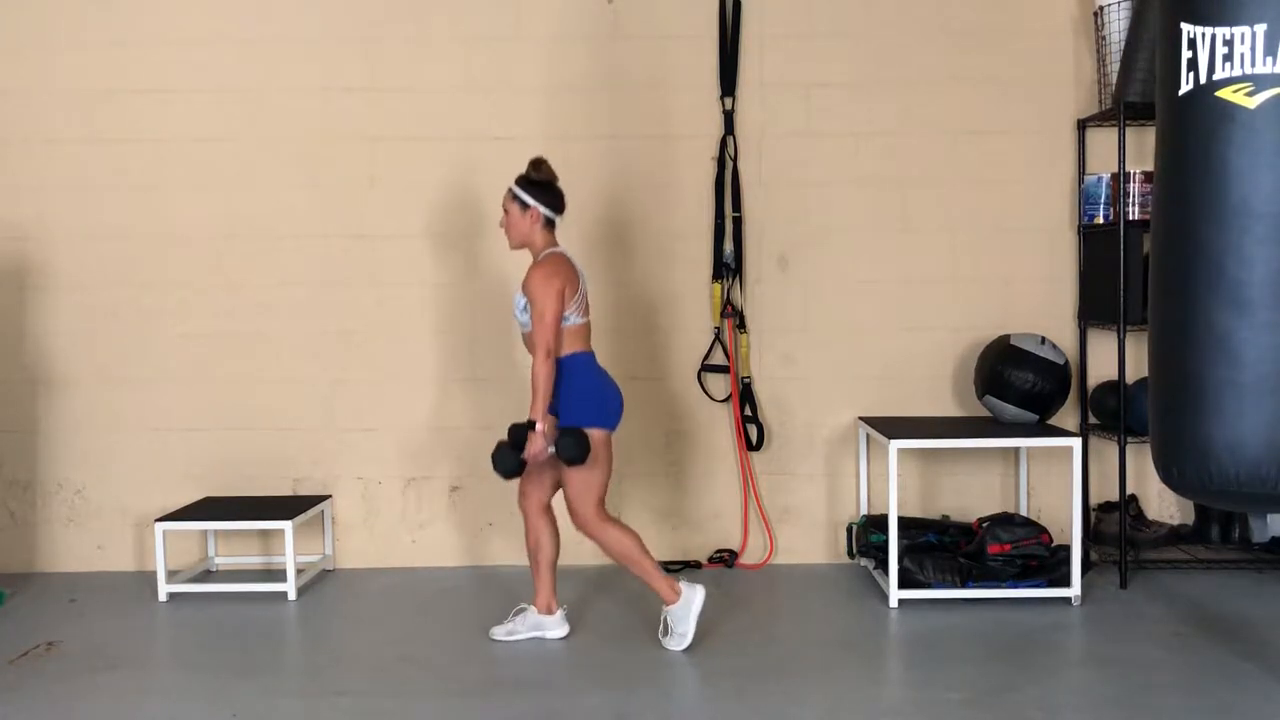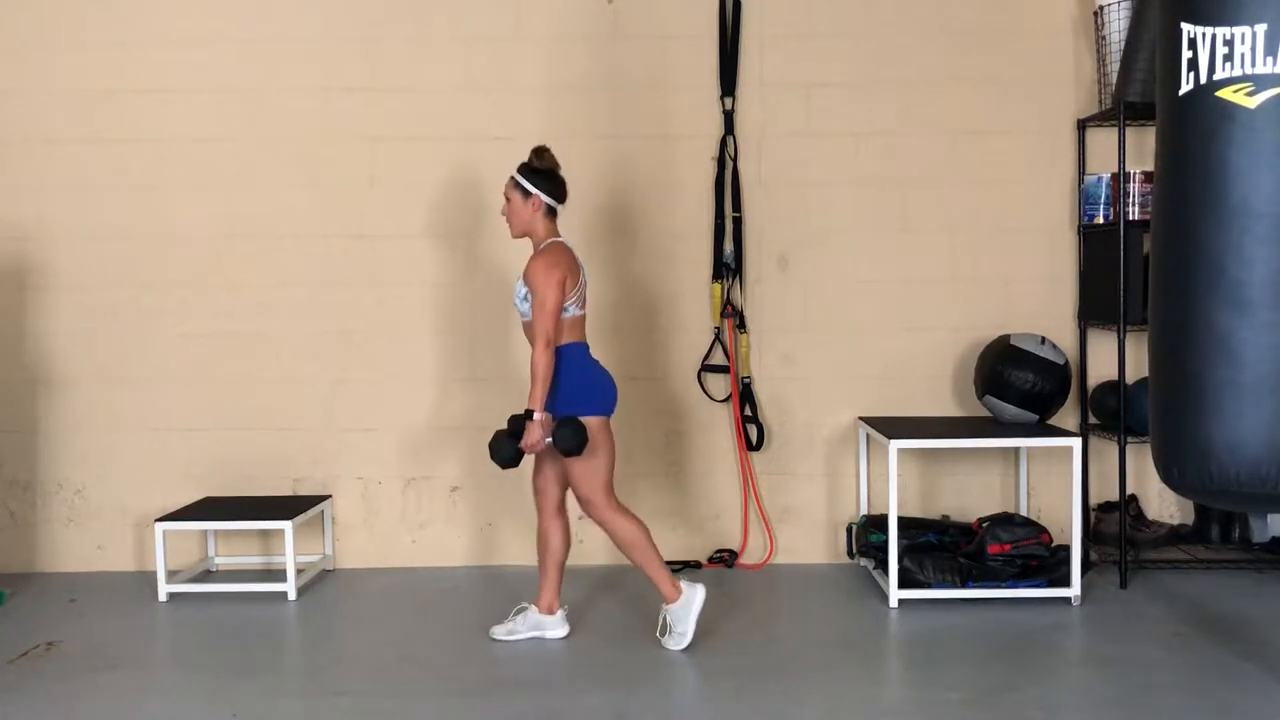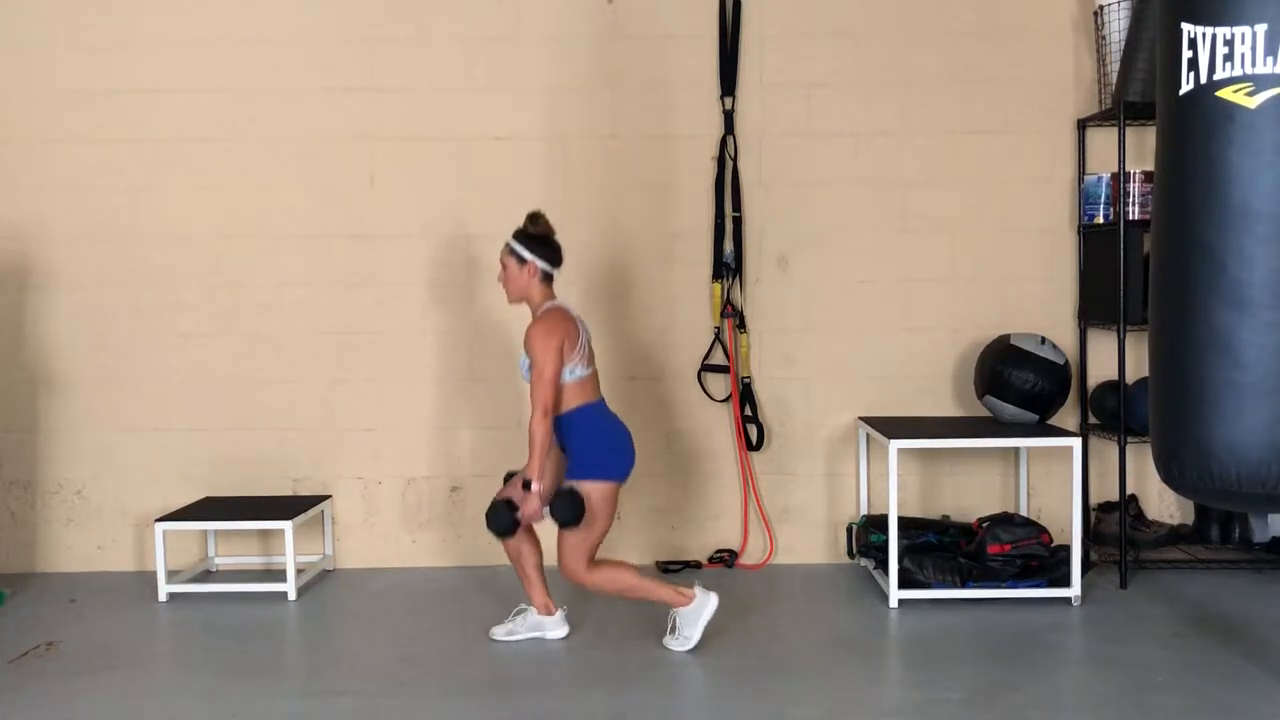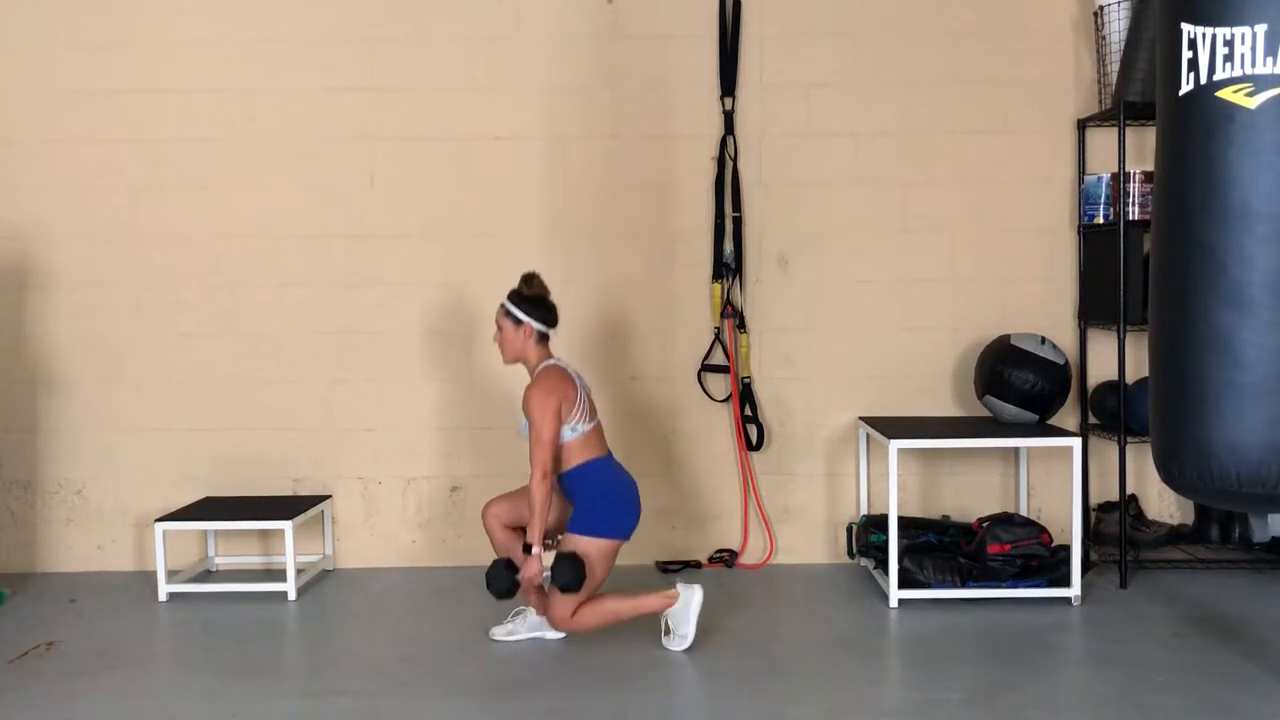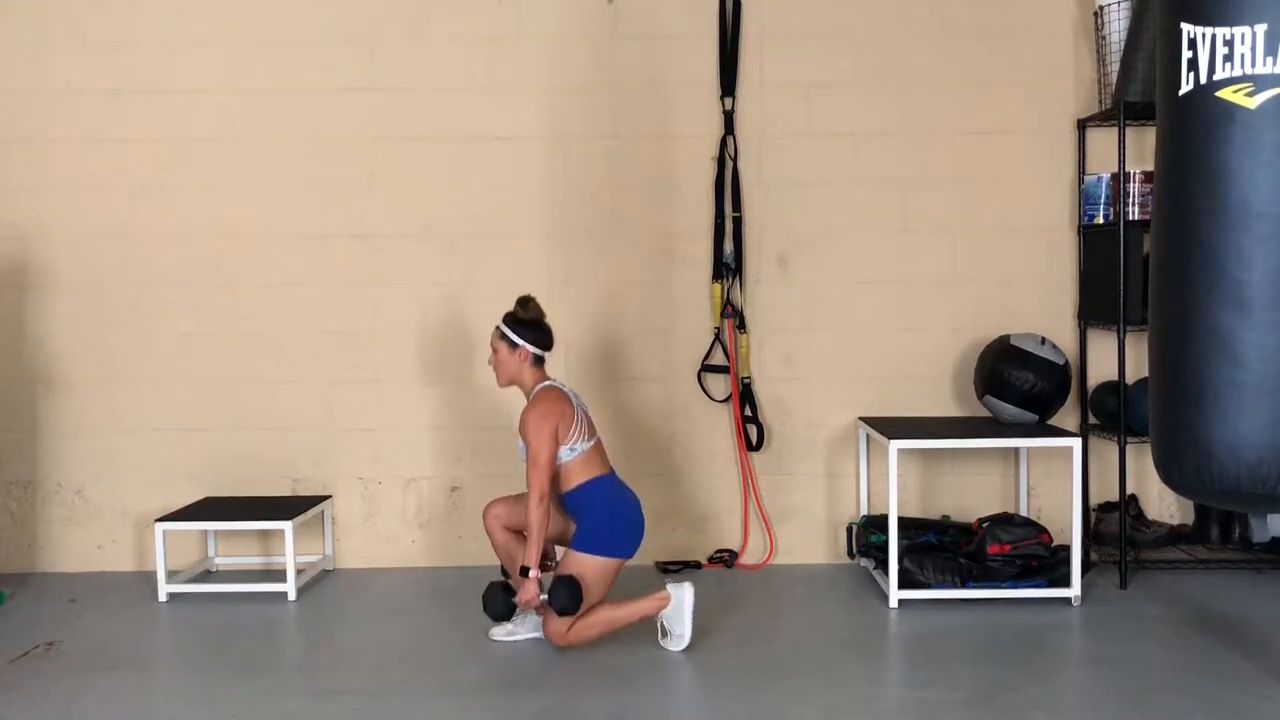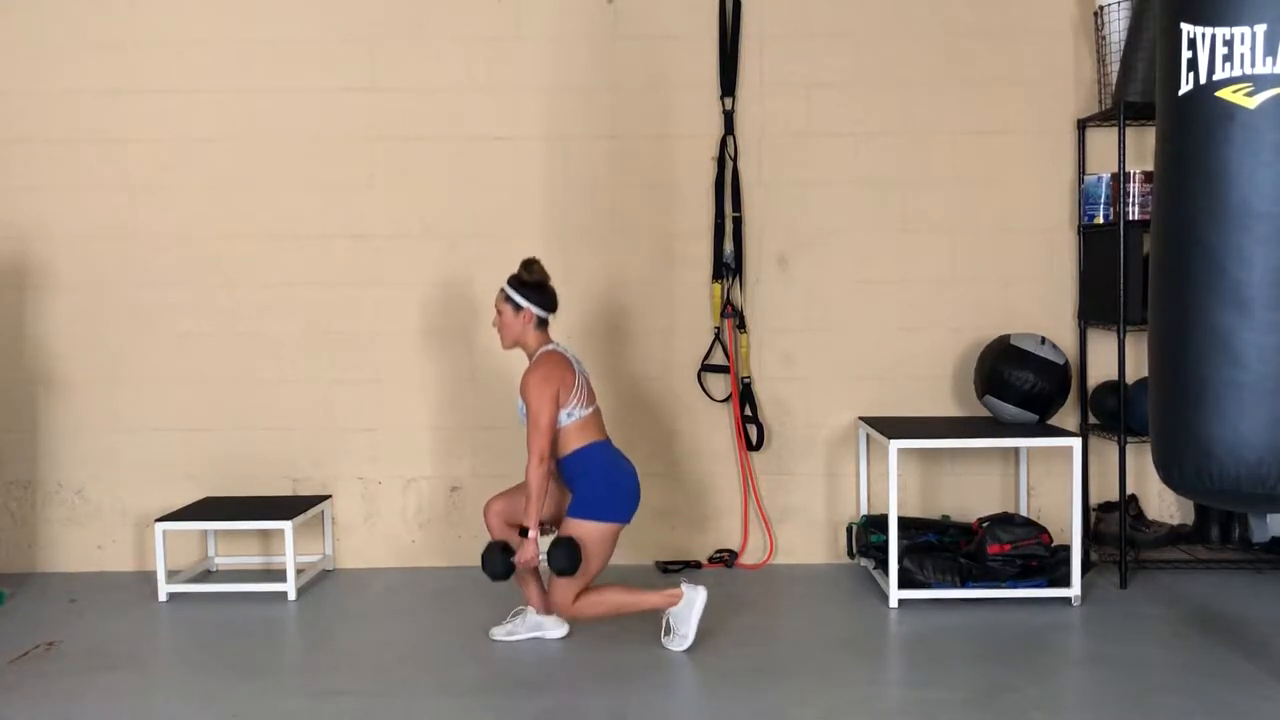
dt=0.3s
person 1, frame 1
left shoulder: (544, 270)
right shoulder: (558, 265)
left elbow: (544, 353)
left wrist: (537, 426)
right wrist: (545, 420)
left hip: (581, 396)
right hip: (575, 394)
left knee: (589, 517)
right knee: (532, 498)
left ankle: (677, 595)
right ankle: (546, 613)
person 1, frame 2
left shoulder: (545, 260)
right shoulder: (556, 254)
left elbow: (544, 342)
left wrist: (535, 414)
right wrist: (543, 410)
left hip: (577, 387)
right hip: (570, 386)
left knee: (599, 504)
right knee: (547, 497)
left ankle: (678, 595)
right ankle: (547, 612)
person 1, frame 3
left shoulder: (544, 327)
right shoulder: (559, 317)
left elbow: (542, 411)
left wrist: (534, 485)
right wrist: (532, 482)
left hip: (594, 445)
right hip: (584, 440)
left knee: (577, 567)
left ankle: (689, 601)
right ankle: (544, 613)
person 1, frame 4
left shoulder: (542, 388)
right shoulder: (557, 373)
left elbow: (542, 474)
left wrist: (533, 550)
right wrist: (540, 530)
left hip: (602, 501)
right hip: (595, 490)
left knee: (564, 615)
right knee: (495, 515)
left ankle: (674, 600)
right ankle: (538, 611)
person 1, frame 5
left shoulder: (539, 411)
right shoulder: (554, 394)
left elbow: (539, 498)
left wrist: (531, 572)
right wrist: (536, 556)
left hip: (606, 518)
right hip: (596, 508)
left knee: (560, 632)
right knee: (496, 515)
left ankle: (666, 600)
right ankle: (537, 613)
person 1, frame 6
left shoulder: (540, 372)
right shoulder: (556, 357)
left elbow: (539, 457)
left wrist: (531, 535)
left hip: (600, 484)
right hip: (592, 475)
left knee: (567, 601)
right knee: (497, 512)
left ankle: (678, 600)
right ankle: (541, 614)
